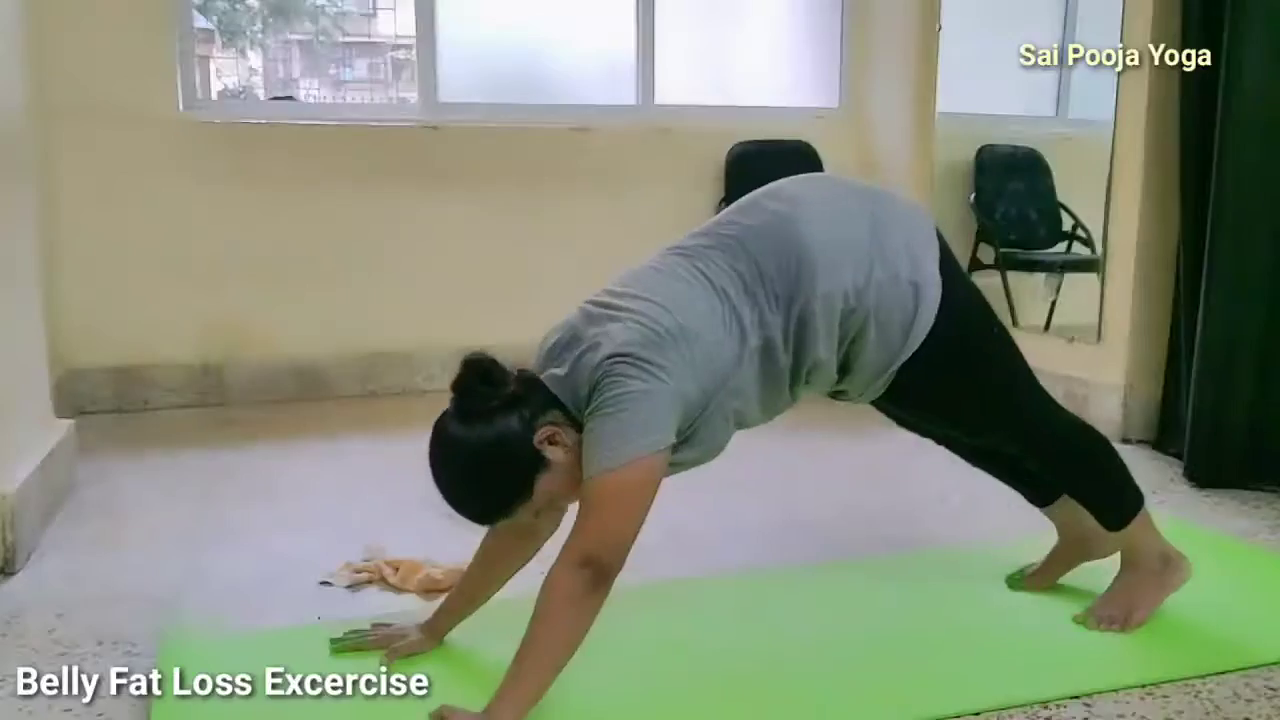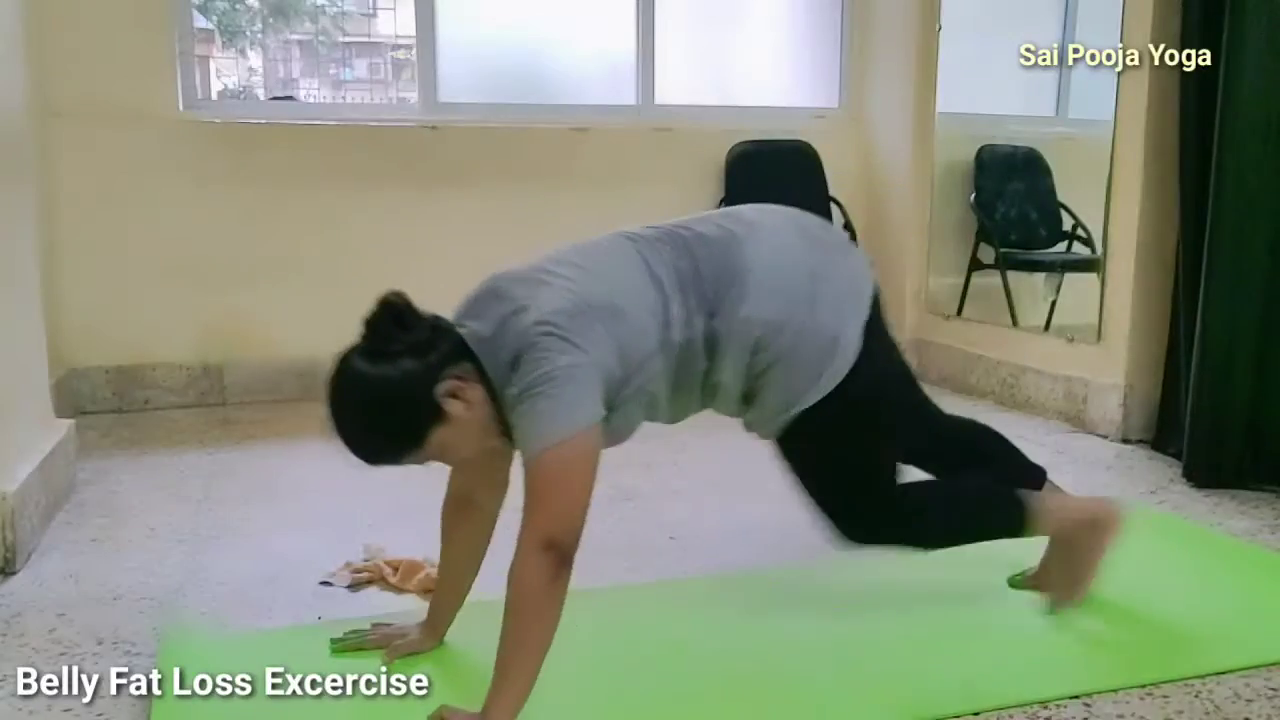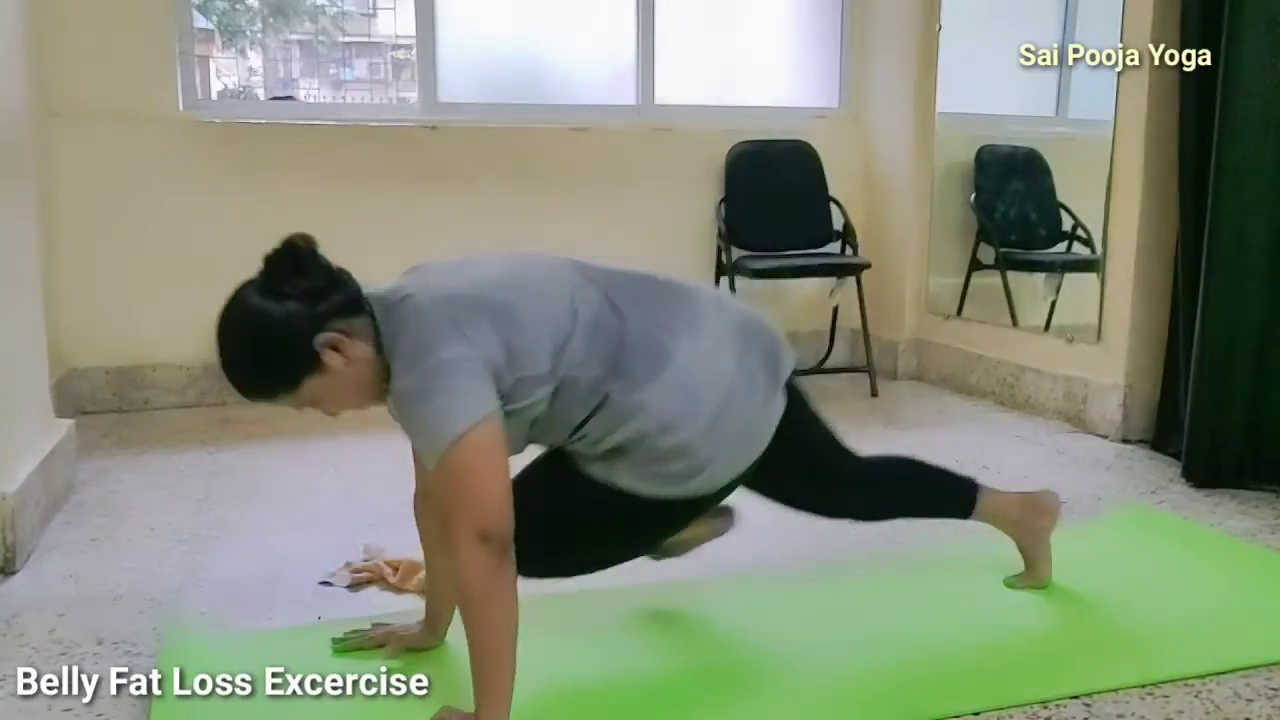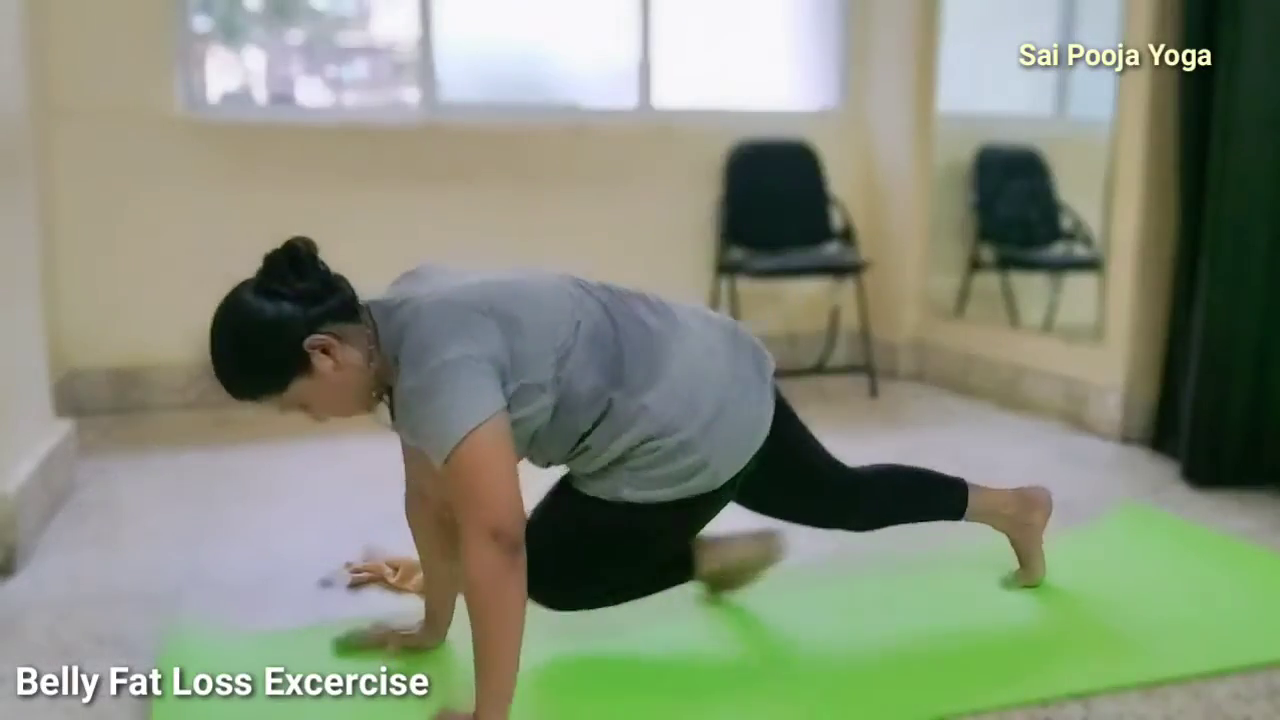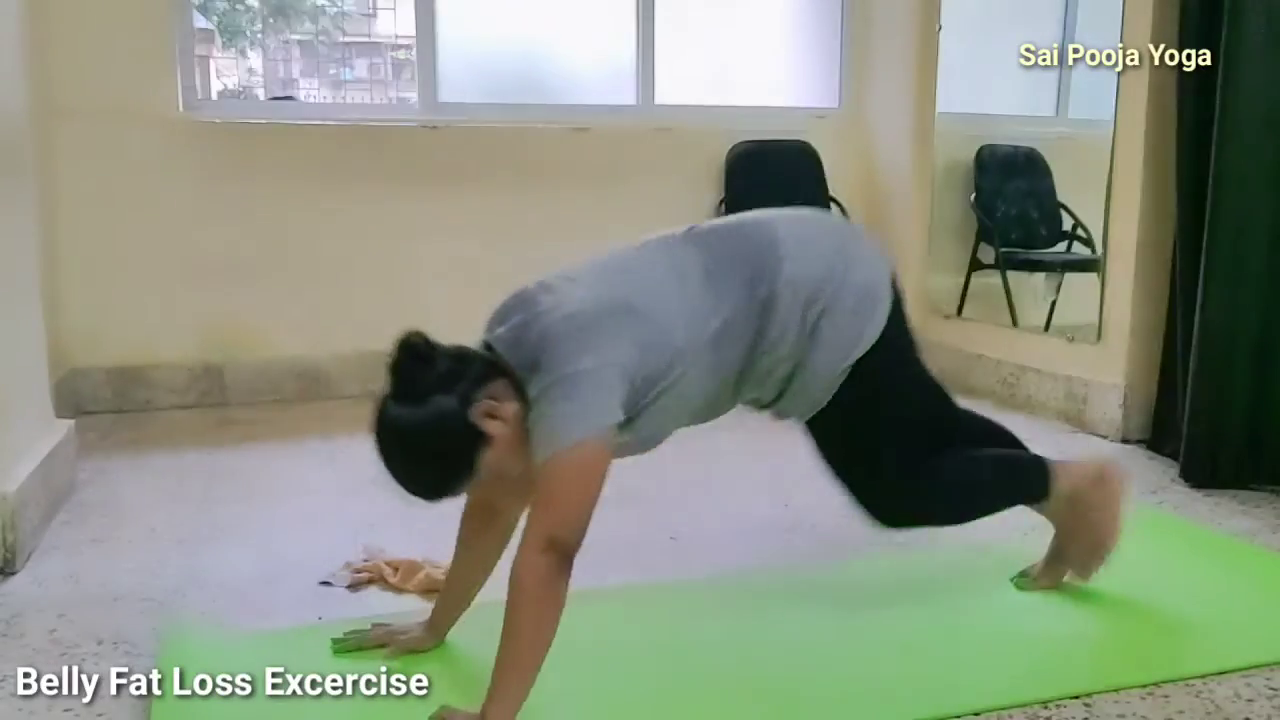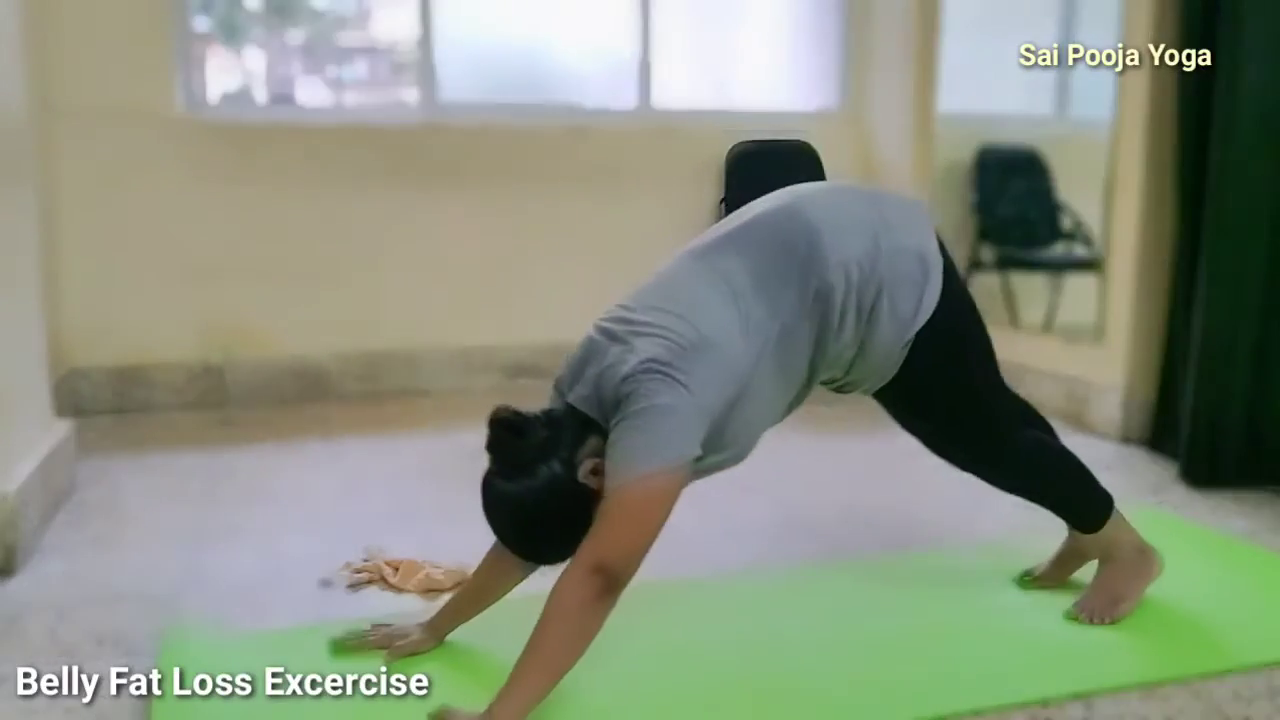
dt=0.4s
person 1, frame 1
left shoulder: (627, 393)
right shoulder: (550, 386)
left elbow: (587, 567)
right elbow: (525, 527)
right wrist: (433, 627)
left hip: (876, 277)
right hip: (812, 240)
left knee: (1018, 419)
right knee: (960, 424)
left ankle: (1153, 556)
right ankle: (1080, 529)
person 1, frame 2
left shoulder: (545, 369)
right shoulder: (468, 348)
left elbow: (547, 549)
right elbow: (471, 500)
right wrist: (431, 627)
left hip: (798, 316)
right hip: (770, 266)
left knee: (864, 513)
right knee: (917, 430)
left ankle: (1074, 518)
right ankle: (1054, 507)
person 1, frame 3
left shoulder: (430, 361)
right shoulder: (402, 316)
left elbow: (481, 544)
right elbow: (436, 494)
right wrist: (430, 625)
left hip: (697, 417)
right hip: (730, 355)
left knee: (525, 530)
right knee: (844, 484)
left ankle: (680, 524)
right ankle: (1024, 511)
person 1, frame 4
left shoulder: (433, 365)
right shoulder: (401, 322)
left elbow: (493, 542)
right elbow: (432, 497)
right wrist: (433, 625)
left hip: (687, 424)
right hip: (710, 373)
left knee: (555, 574)
right knee: (835, 494)
left ankle: (717, 554)
right ankle: (1014, 506)
person 1, frame 5
left shoulder: (569, 379)
right shoulder: (499, 363)
left elbow: (549, 549)
right elbow: (494, 507)
right wrist: (433, 627)
left hip: (822, 297)
right hip: (791, 283)
left knee: (897, 494)
right knee: (928, 425)
left ankle: (1079, 486)
right ankle: (1072, 523)
person 1, frame 6
left shoulder: (657, 406)
right shoulder: (577, 412)
left elbow: (598, 577)
right elbow: (538, 528)
right wrist: (434, 627)
left hip: (880, 268)
right hip: (817, 250)
left knee: (981, 430)
right knee: (975, 421)
left ankle: (1127, 549)
right ankle: (1085, 534)
